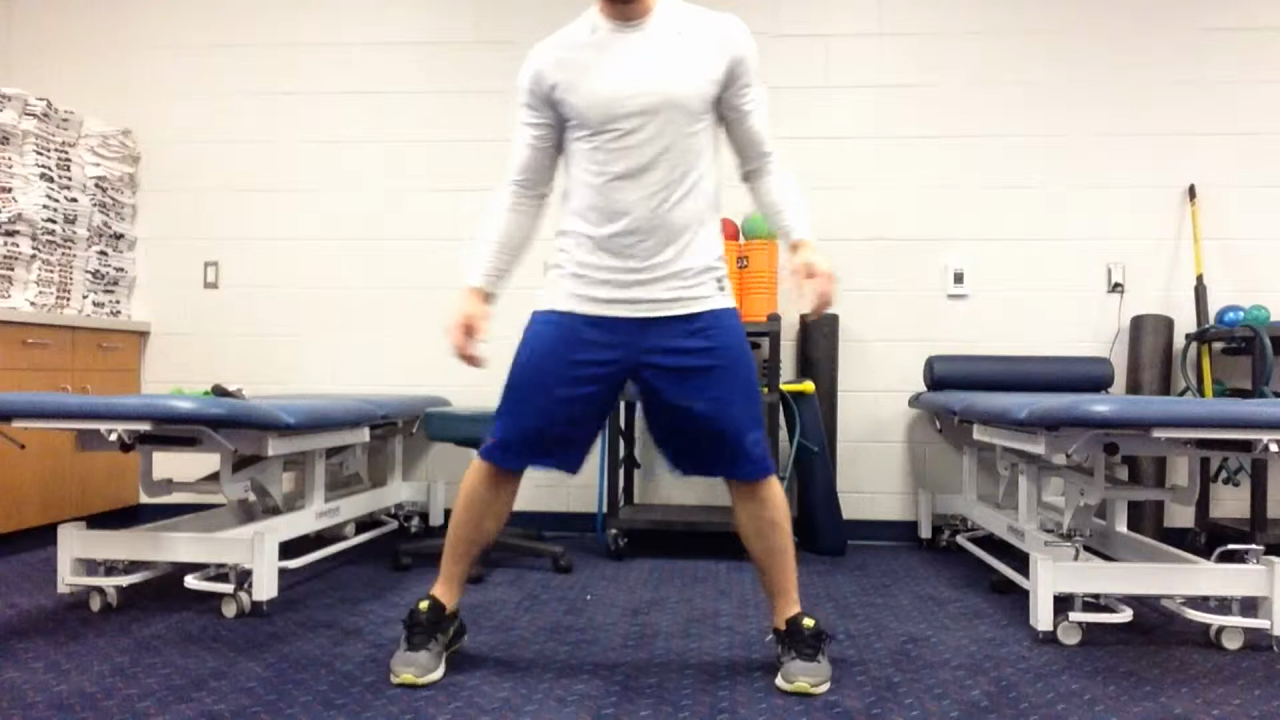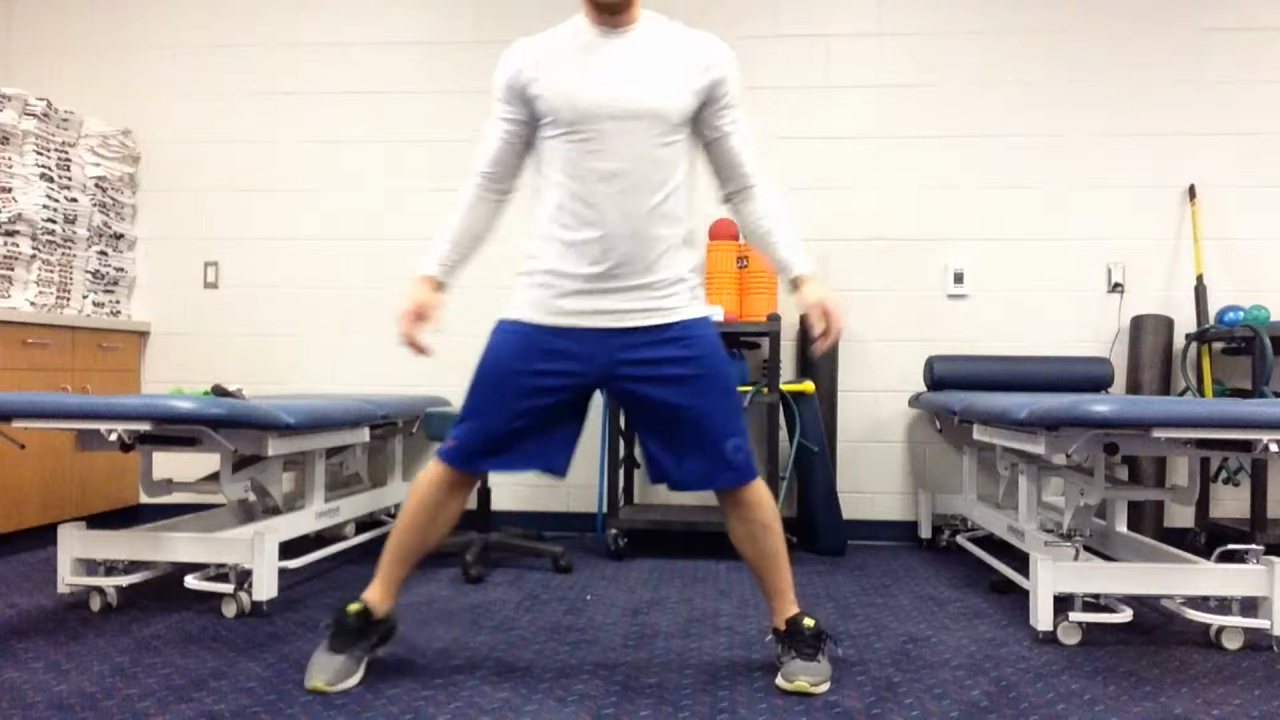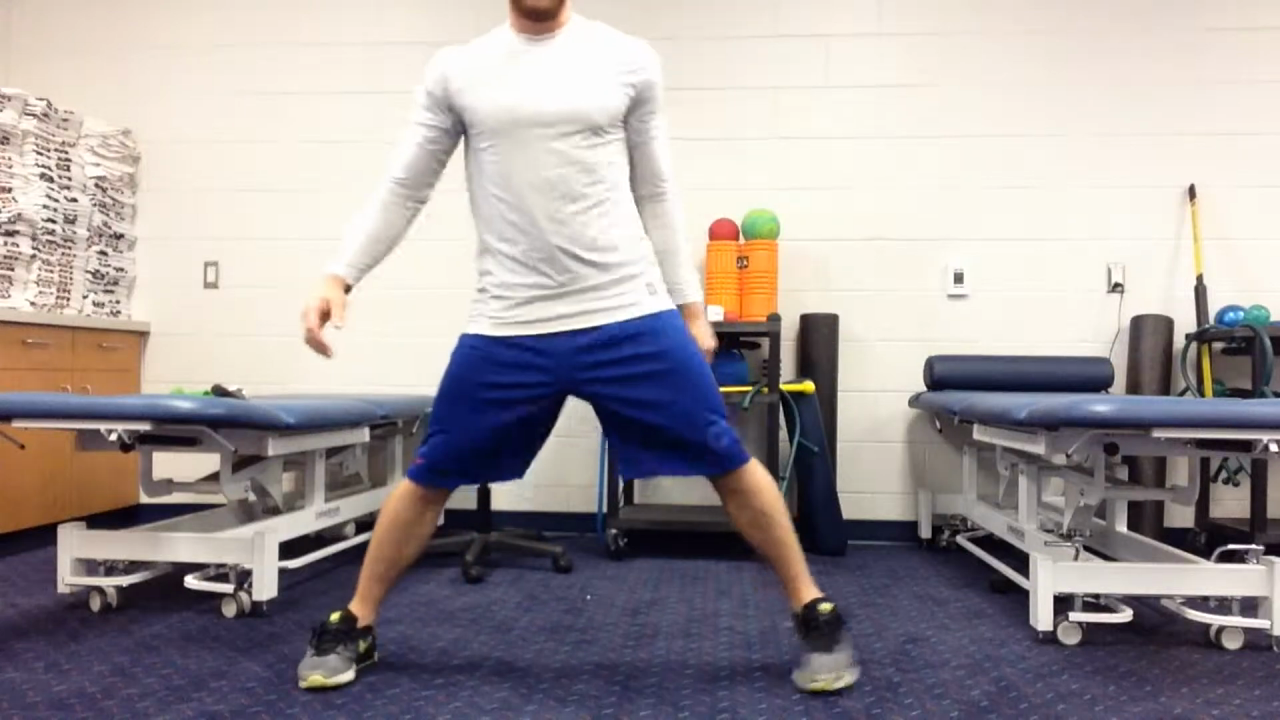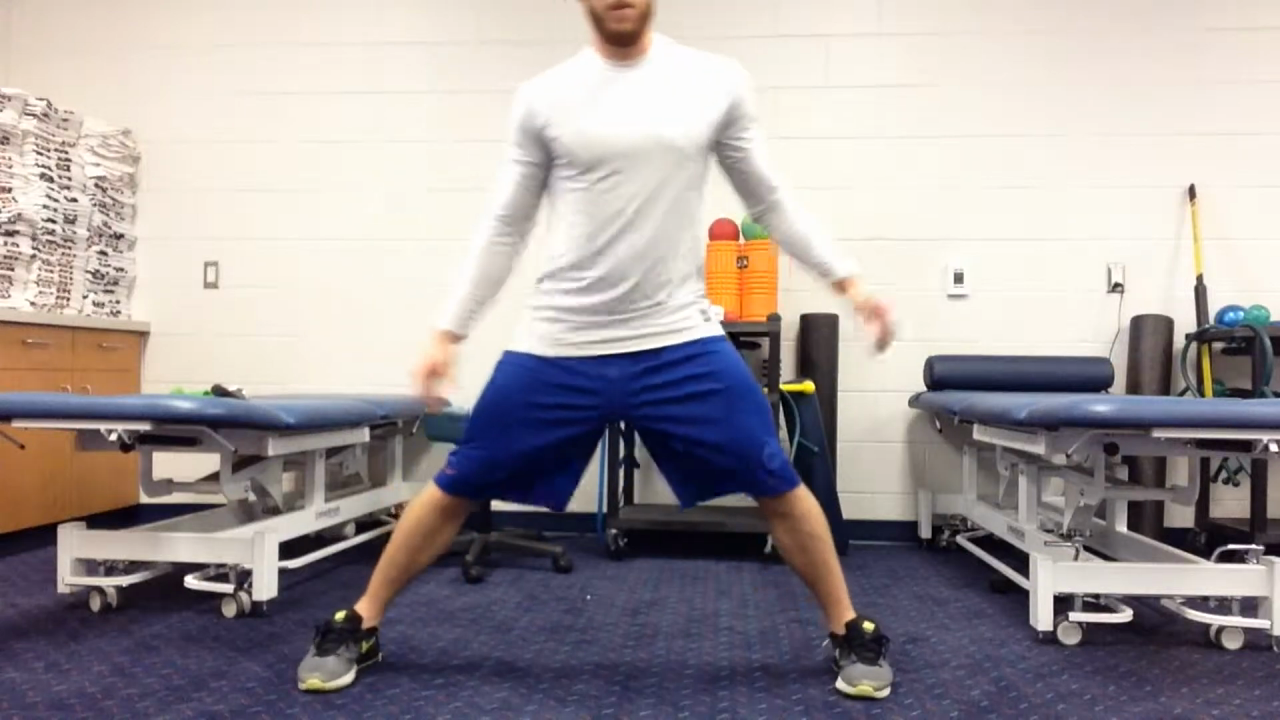
dt=0.3s
person 1, frame 1
right shoulder: (553, 59)
left elbow: (759, 160)
right elbow: (523, 188)
left wrist: (800, 242)
right wrist: (479, 289)
left hip: (695, 307)
right hip: (579, 307)
left knee: (750, 468)
right knee: (502, 457)
left ankle: (795, 629)
right ankle: (438, 616)
person 1, frame 2
left shoulder: (702, 57)
right shoulder: (531, 60)
left elbow: (744, 185)
right elbow: (490, 184)
left wrist: (801, 275)
right wrist: (433, 278)
left hip: (668, 318)
right hip: (548, 316)
left knee: (735, 476)
right knee: (458, 463)
left ankle: (794, 628)
right ankle: (368, 616)
person 1, frame 3
left shoulder: (628, 61)
right shoulder: (455, 70)
left elbow: (655, 194)
right elbow: (404, 190)
left wrist: (691, 304)
right wrist: (339, 276)
left hip: (629, 317)
right hip: (507, 328)
left knee: (729, 462)
right knee: (430, 478)
left ankle: (813, 614)
right ankle: (352, 627)
person 1, frame 4
left shoulder: (717, 83)
right shoulder: (544, 99)
left elbow: (770, 203)
right elbow: (507, 227)
left wrist: (845, 279)
right wrist: (451, 332)
left hip: (681, 342)
right hip: (556, 348)
left knee: (778, 485)
right knee: (458, 487)
left ankle: (852, 634)
right ankle: (358, 626)
